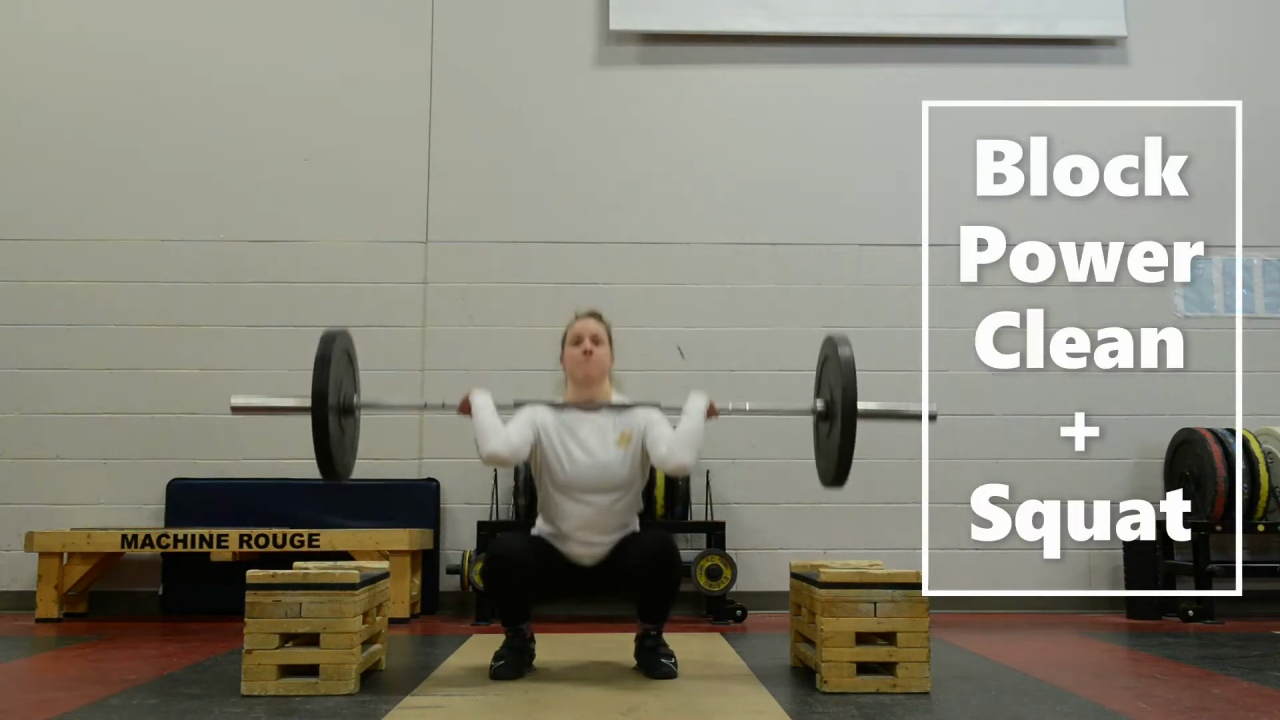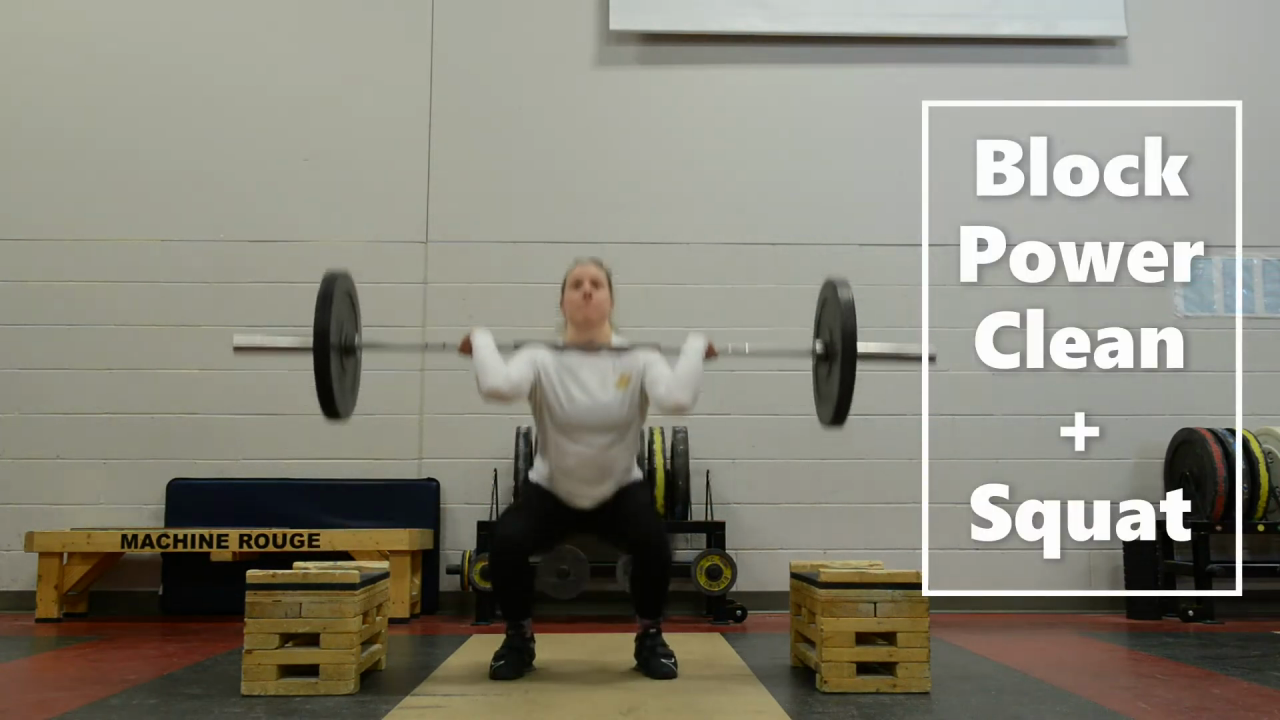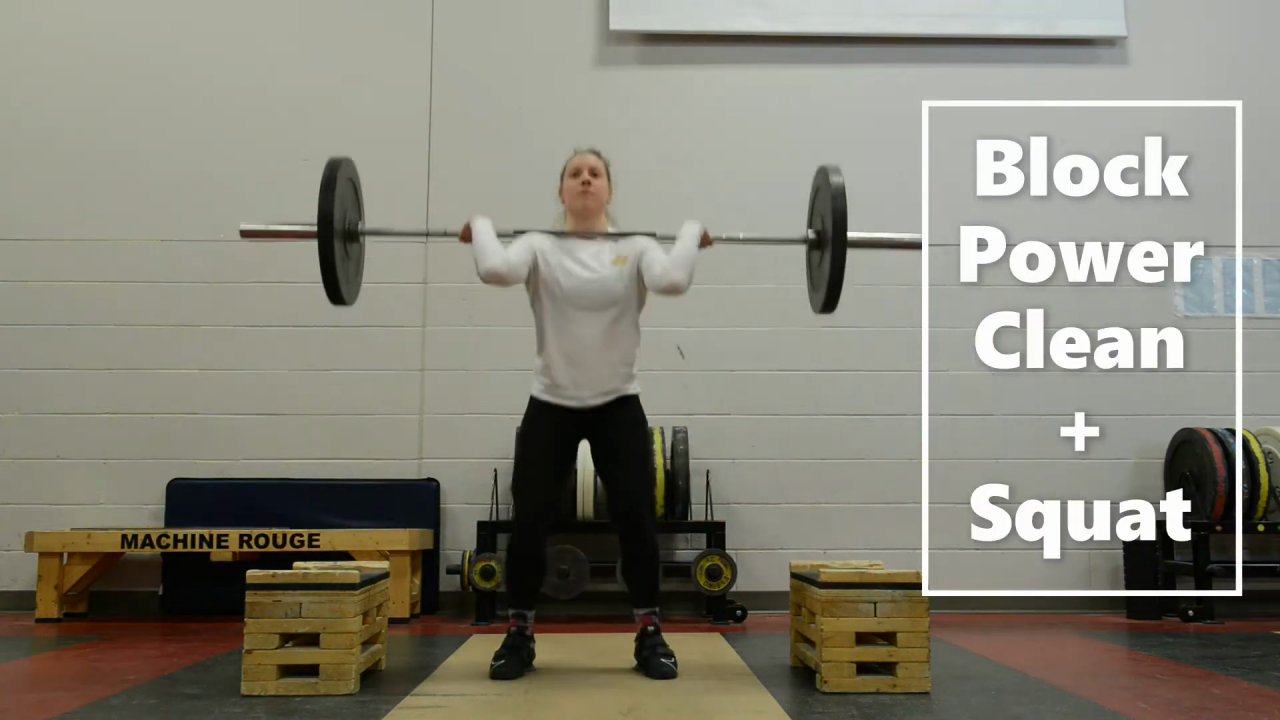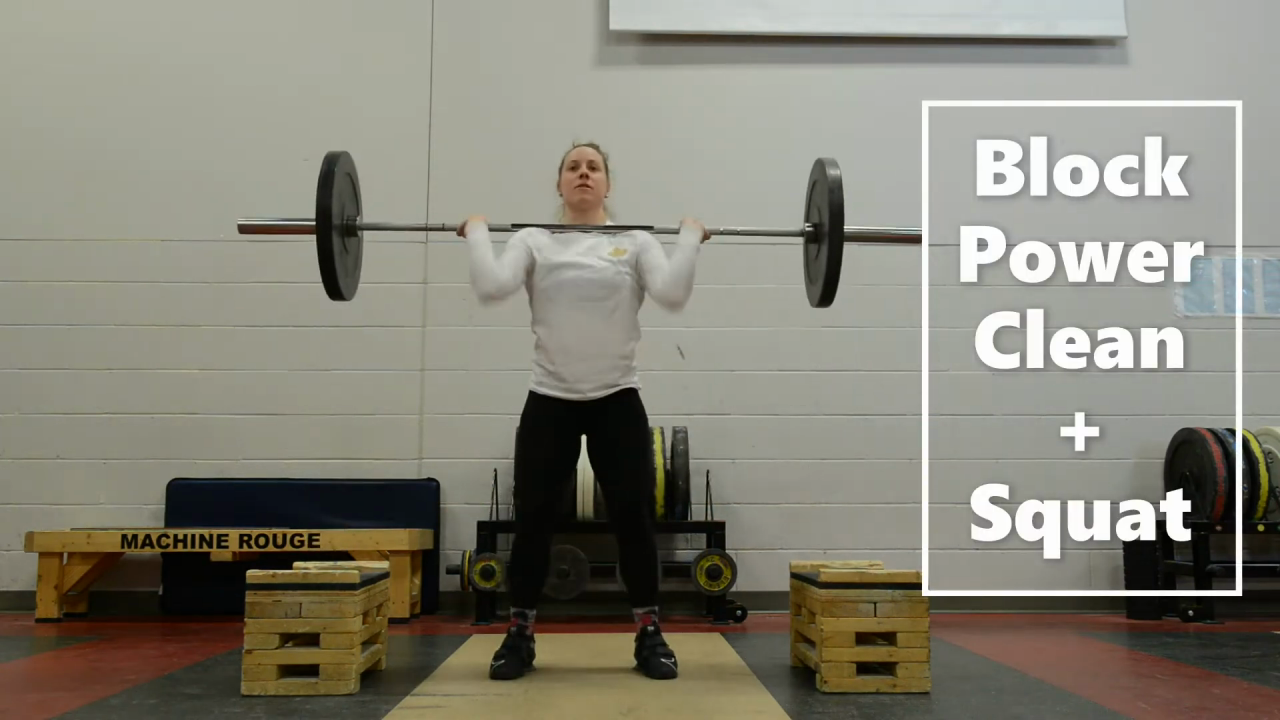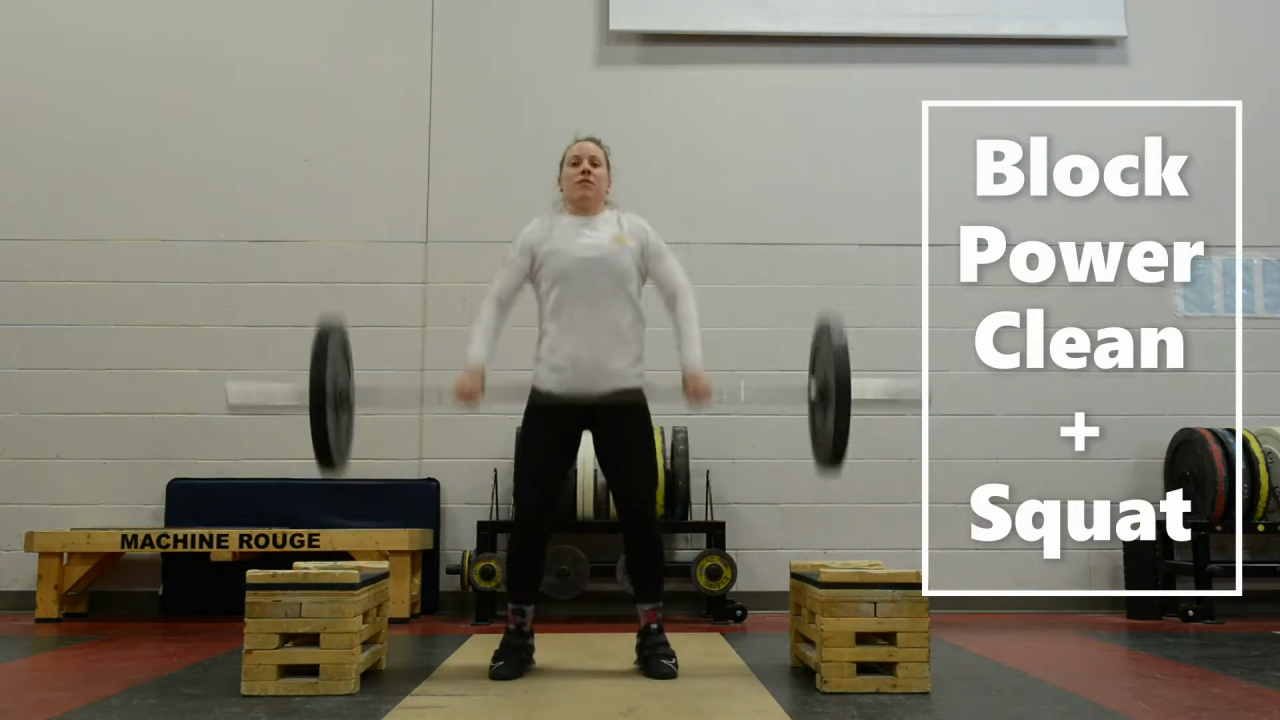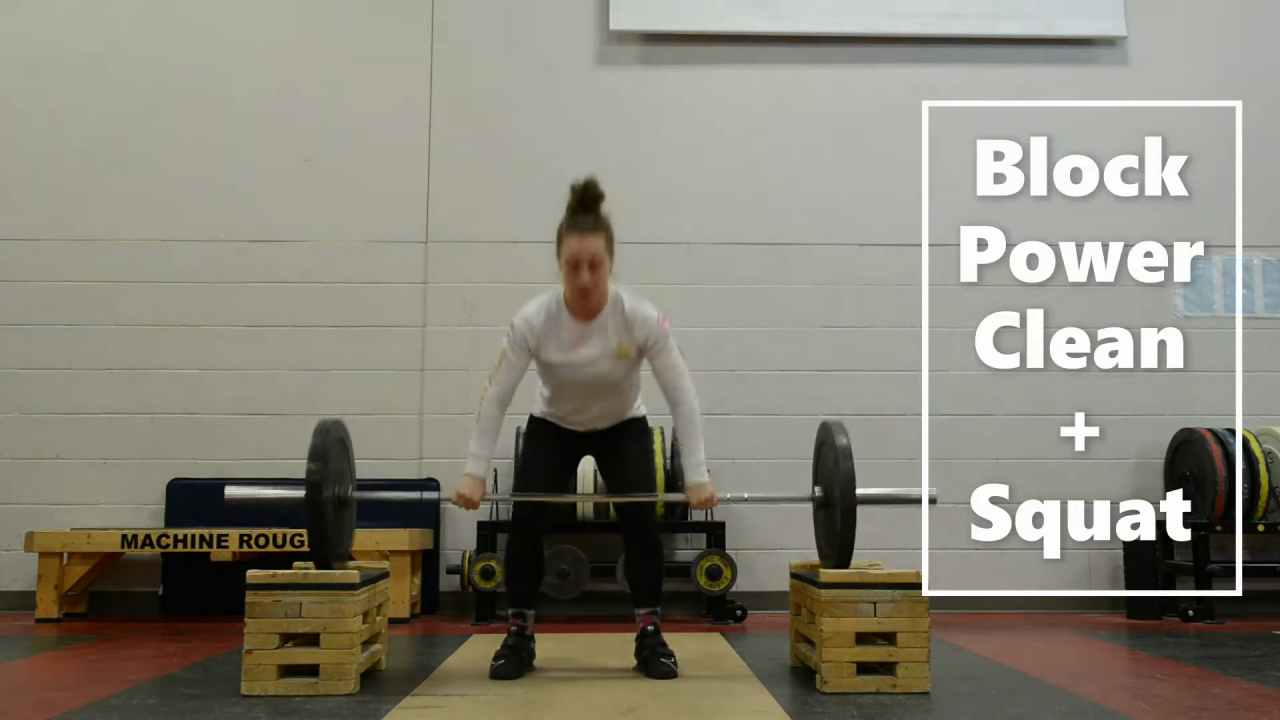
dt=0.4s
person 1, frame 1
left shoulder: (640, 418)
right shoulder: (540, 418)
left elbow: (678, 460)
right elbow: (497, 451)
left wrist: (695, 407)
right wrist: (482, 401)
left hip: (619, 549)
right hip: (554, 551)
left knee: (661, 552)
right knee: (503, 555)
left ankle: (650, 639)
right ankle: (518, 640)
person 1, frame 2
left shoulder: (638, 360)
right shoulder: (540, 360)
left elbow: (677, 398)
right elbow: (497, 387)
left wrist: (695, 346)
right wrist: (481, 340)
left hip: (619, 491)
right hip: (551, 493)
left knee: (653, 542)
right knee: (507, 542)
left ankle: (649, 636)
right ankle: (519, 637)
person 1, frame 3
left shoulder: (635, 248)
right shoulder: (539, 247)
left elbow: (673, 279)
right elbow: (495, 269)
left wrist: (691, 233)
right wrist: (481, 227)
left hip: (618, 406)
right hip: (550, 406)
left knee: (636, 520)
right knee: (529, 520)
left ankle: (649, 634)
right ankle: (519, 635)
person 1, frame 4
left shoulder: (635, 242)
right shoulder: (534, 241)
left elbow: (672, 294)
right elbow: (491, 287)
left wrist: (690, 236)
right wrist: (476, 231)
left hip: (617, 401)
right hip: (549, 401)
left knee: (634, 519)
right knee: (533, 520)
left ankle: (649, 634)
right ankle: (520, 635)
person 1, frame 5
left shoulder: (634, 230)
right shoulder: (540, 232)
left elbow: (678, 294)
right elbow: (496, 302)
left wrist: (692, 364)
right wrist: (475, 364)
left hip: (622, 396)
right hip: (552, 396)
left knee: (639, 515)
right knee: (530, 516)
left ankle: (651, 633)
right ankle: (518, 635)
person 1, frame 6
left shoulder: (641, 317)
right shoulder: (533, 319)
left elbow: (681, 395)
right elbow: (496, 396)
left wrist: (697, 473)
right wrist: (474, 471)
left hip: (624, 427)
right hip: (553, 427)
left knee: (641, 520)
right knee: (527, 520)
left ankle: (650, 635)
right ankle: (519, 636)
